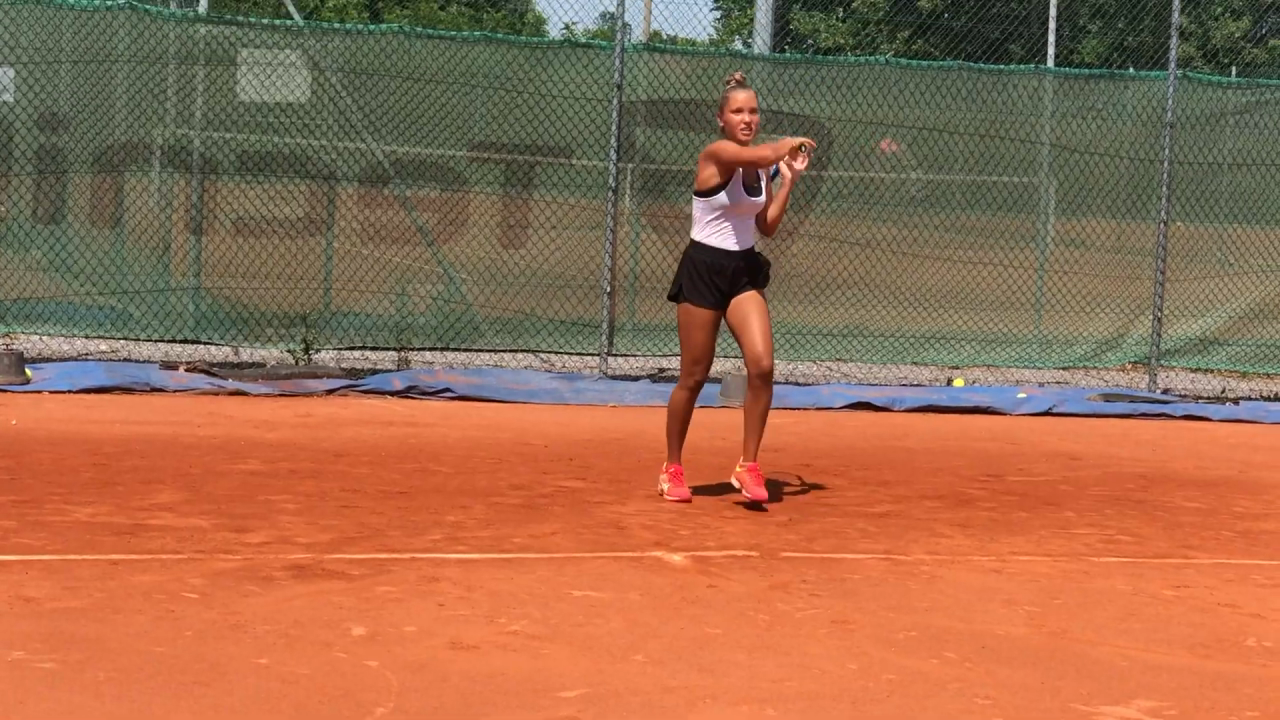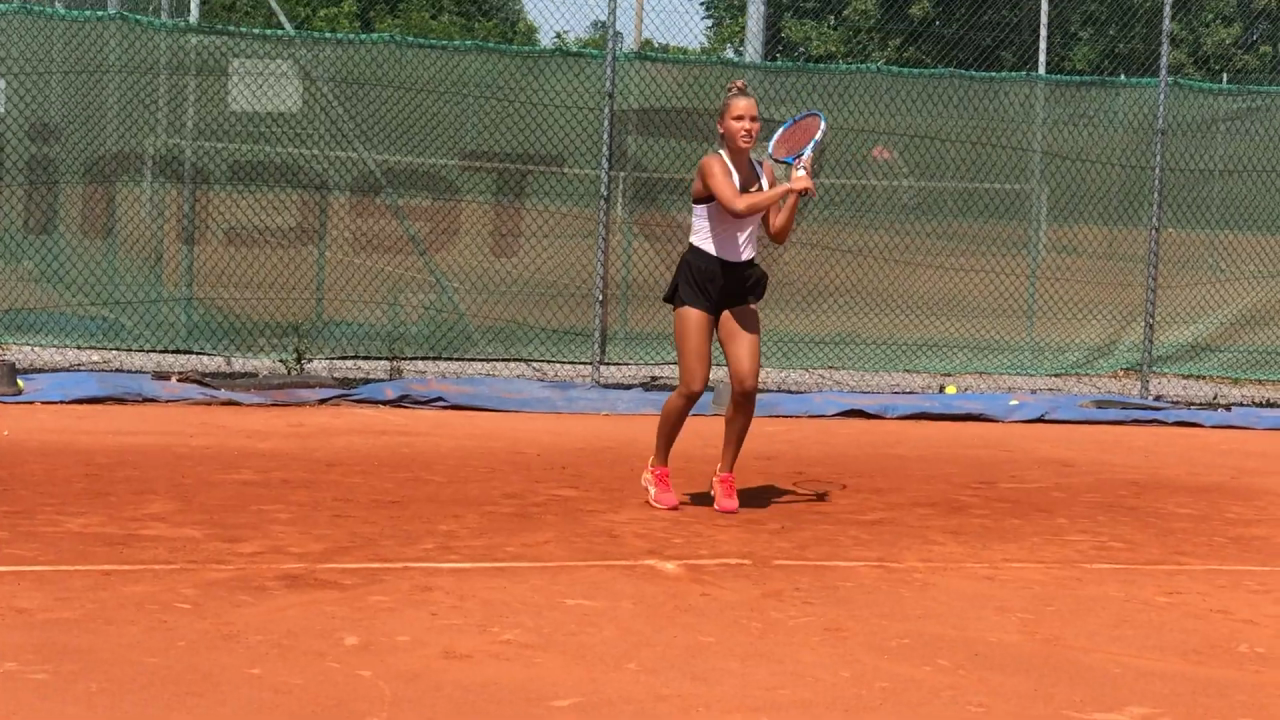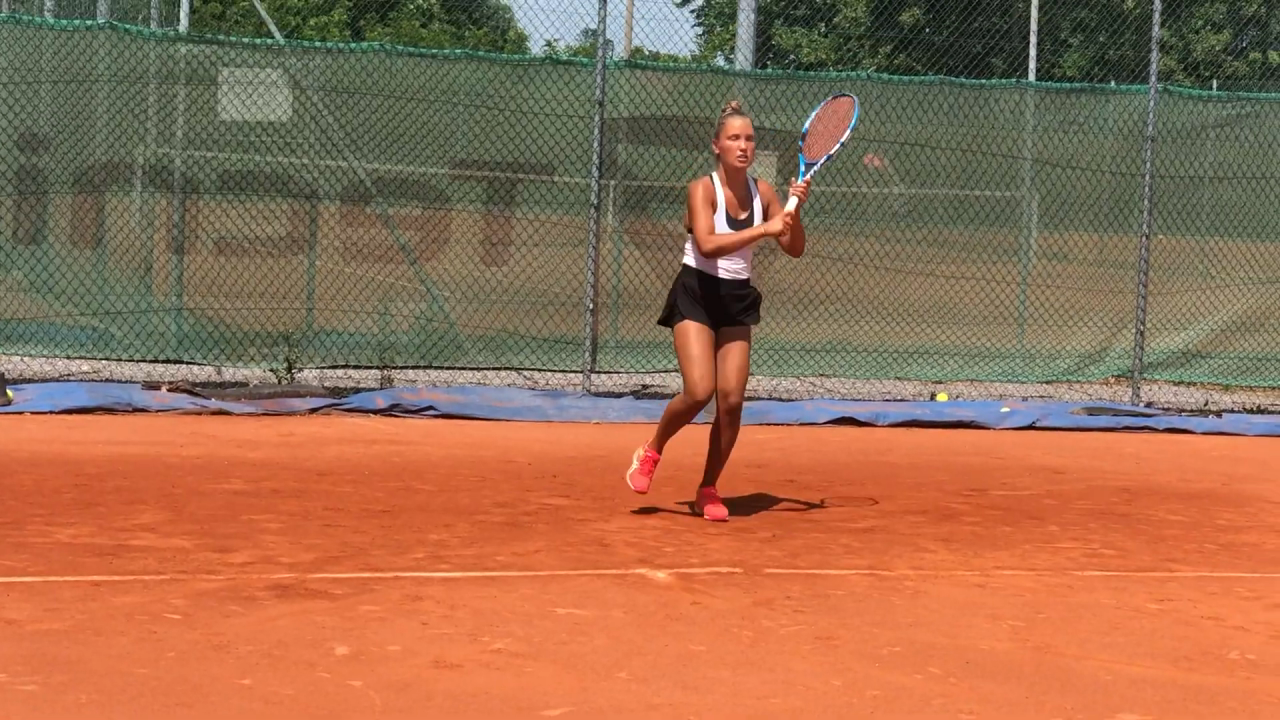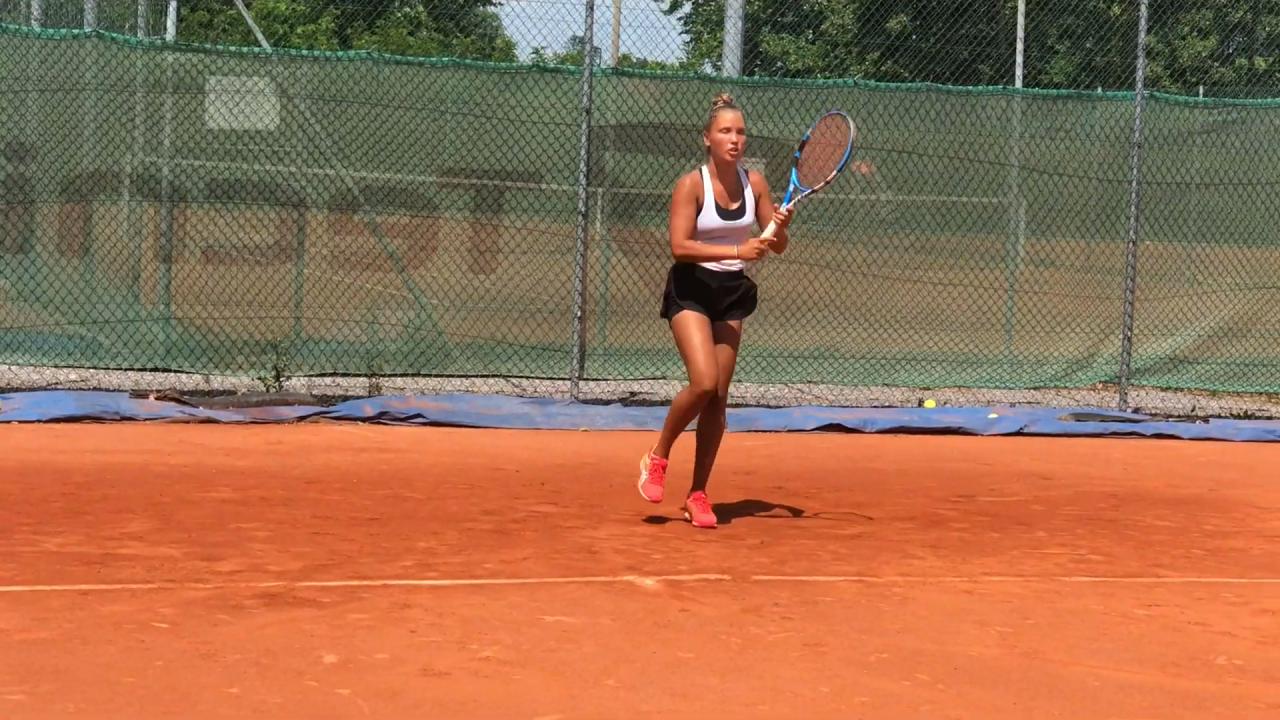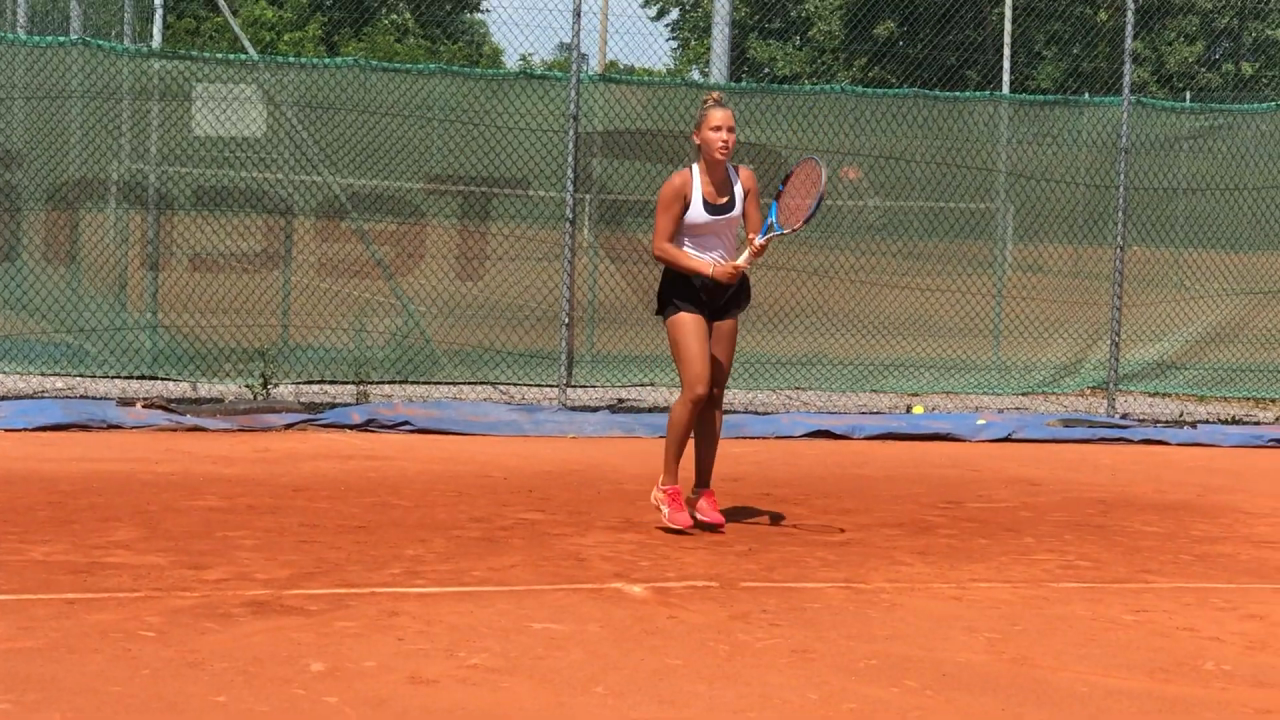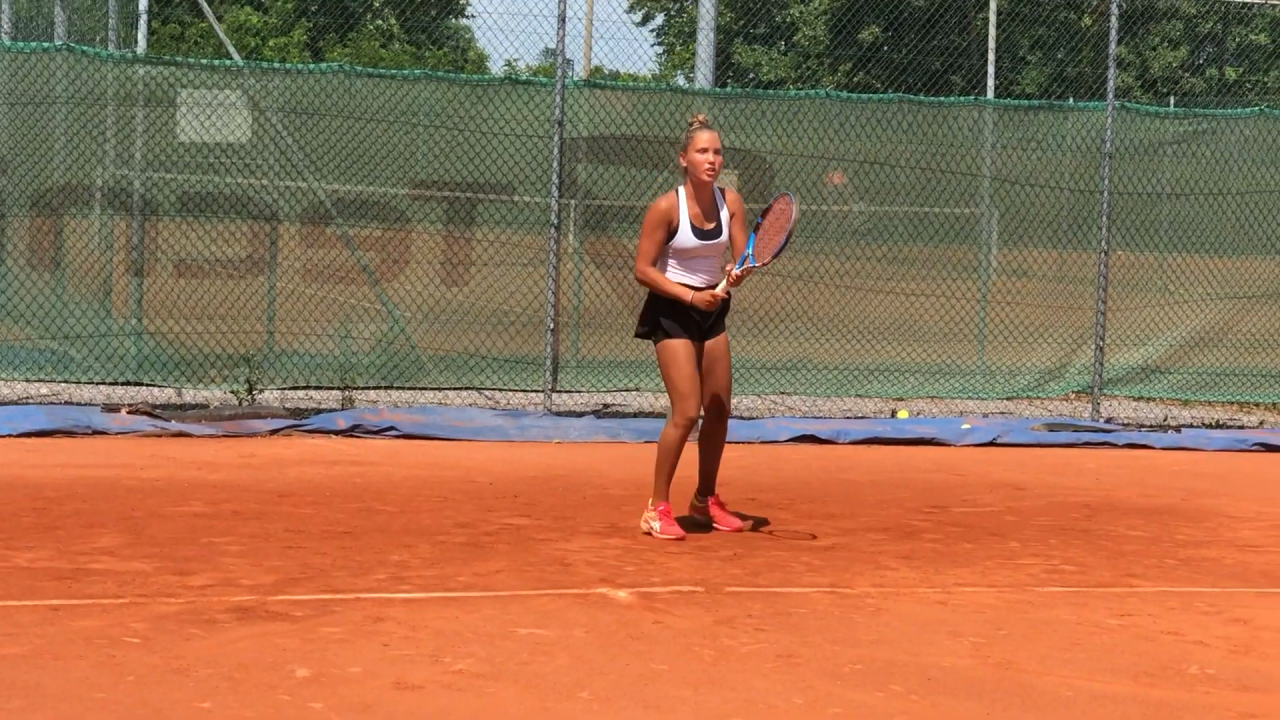
dt=0.1s
person 1, frame 1
left shoulder: (758, 164)
right shoulder: (716, 154)
left elbow: (767, 227)
right elbow: (761, 154)
left wrist: (791, 176)
right wrist: (793, 144)
left hip: (744, 270)
right hip: (704, 269)
left knee: (762, 365)
right knee: (694, 378)
left ankle: (748, 467)
right ankle: (672, 469)
person 1, frame 2
left shoulder: (764, 169)
right shoulder: (712, 164)
left elbow: (778, 234)
right elbow: (738, 207)
left wrist: (796, 189)
right wrist: (785, 188)
left hip: (742, 281)
right hip: (700, 277)
left knee: (746, 385)
right knee: (692, 386)
left ankle: (724, 476)
right ankle: (657, 469)
person 1, frame 3
left shoulder: (762, 190)
right shoulder: (702, 188)
left elbow: (796, 249)
right elbow: (706, 245)
left wrist: (793, 211)
right wrist: (762, 230)
left hip: (736, 300)
right hip: (697, 295)
left knee: (731, 400)
right knee: (699, 392)
left ankle: (708, 490)
right ankle: (651, 450)
person 1, frame 4
left shoulder: (754, 182)
right shoulder: (692, 183)
left elbow: (779, 245)
right elbow: (680, 245)
left wrist: (780, 227)
right wrist: (734, 250)
left hip: (731, 292)
right hip: (691, 288)
left knee: (718, 396)
right knee: (704, 383)
left ankle: (697, 495)
right ankle: (657, 456)
person 1, frame 5
left shoulder: (744, 179)
right shoulder: (680, 183)
left elbow: (753, 237)
right elbow: (660, 247)
left wrist: (755, 249)
right wrist: (709, 267)
left hip: (725, 291)
right hip: (684, 288)
left knee: (714, 395)
right knee: (697, 390)
left ankle: (701, 493)
right ankle: (668, 488)
person 1, frame 6
left shoulder: (731, 201)
right shoulder: (667, 206)
left elbow: (744, 258)
right elbow: (642, 269)
left wrist: (737, 274)
right wrist: (689, 295)
left hip: (711, 311)
right hip: (672, 312)
left knee: (719, 409)
right knee: (688, 413)
left ankle: (707, 498)
right ankle: (657, 507)
